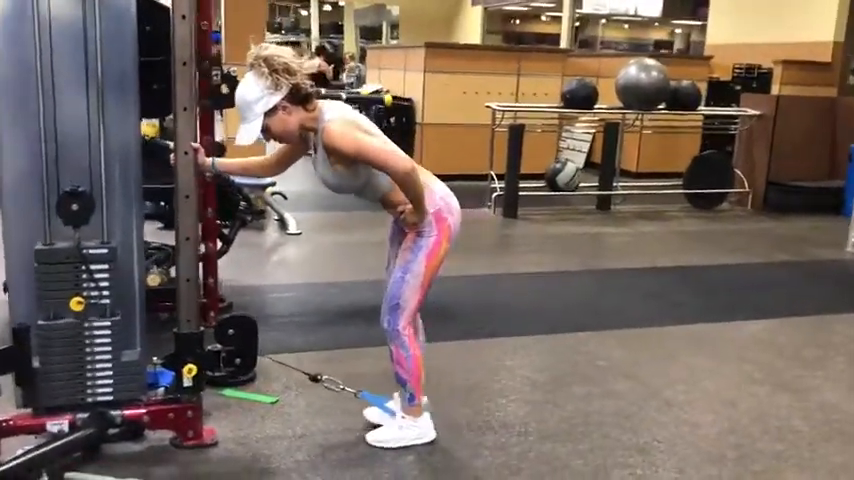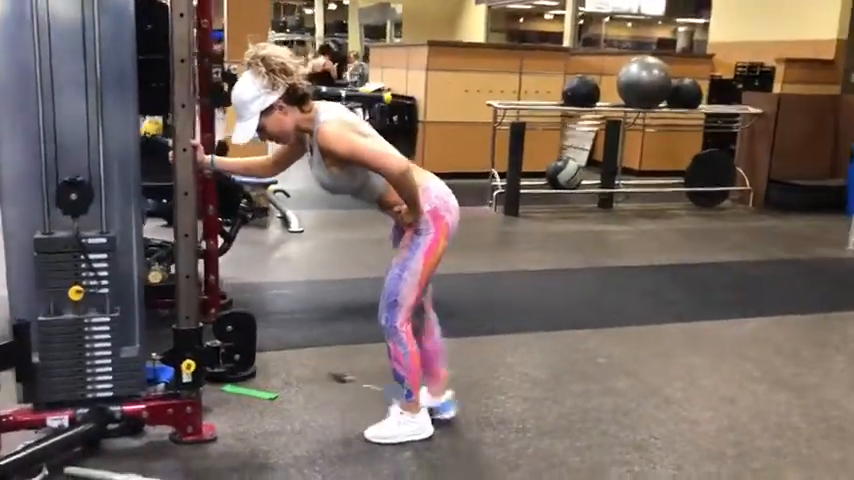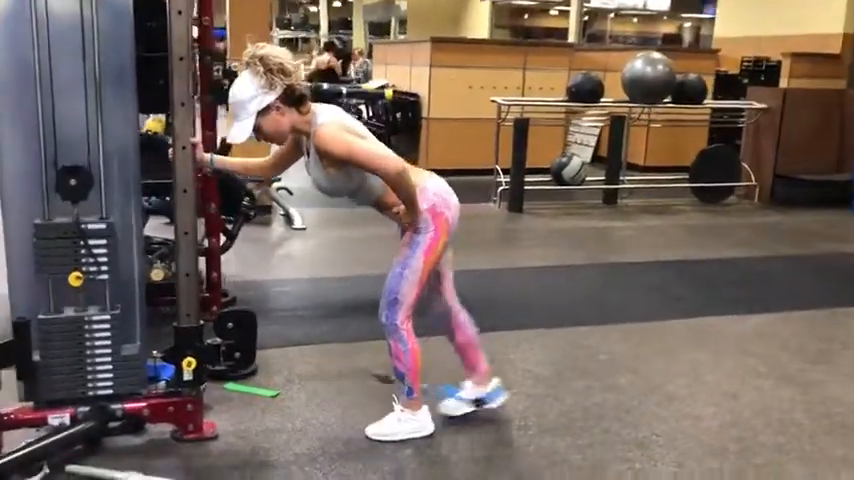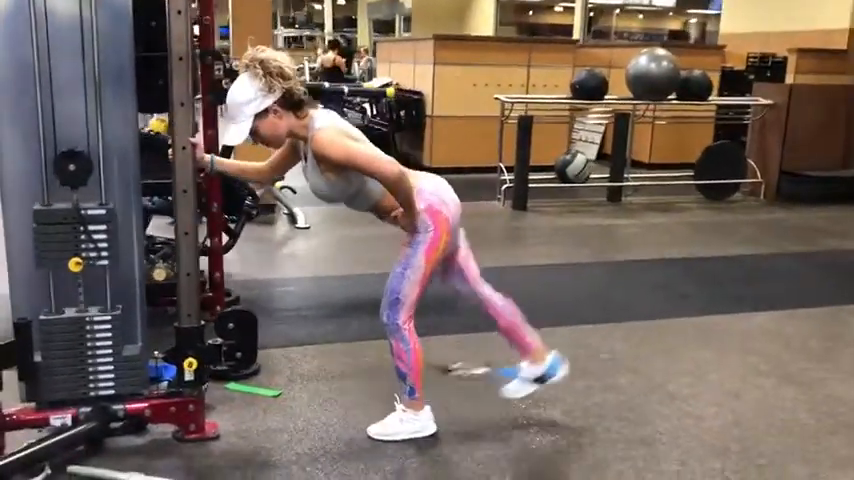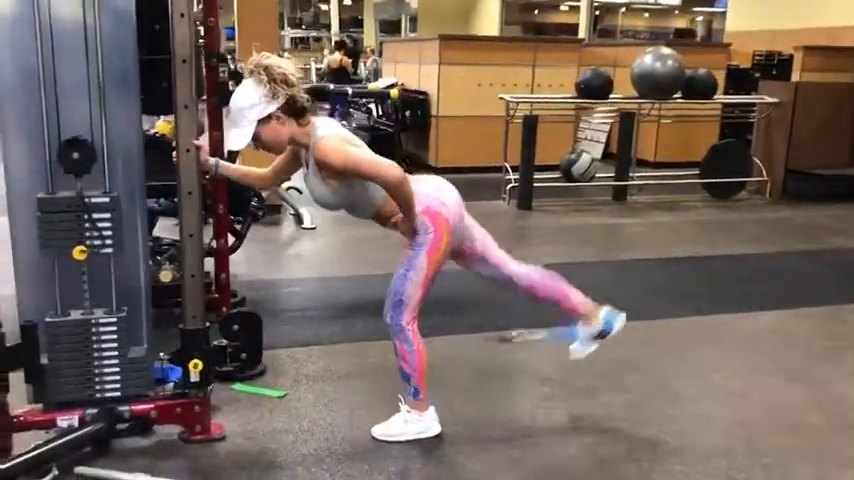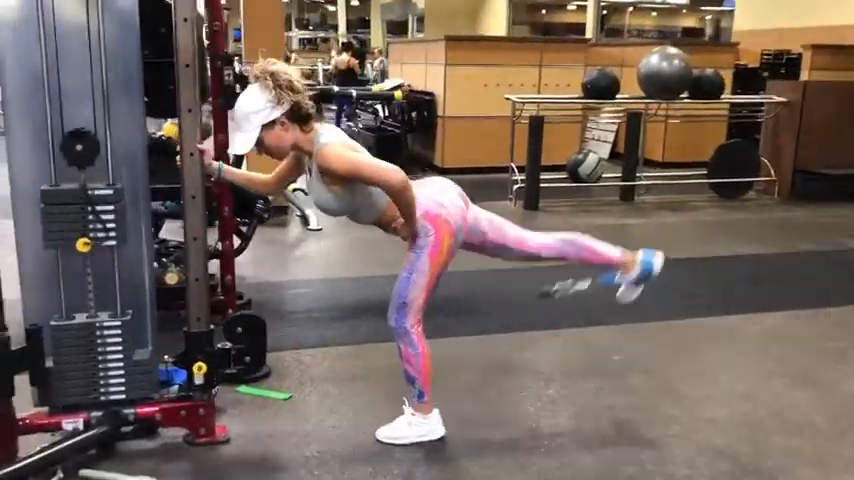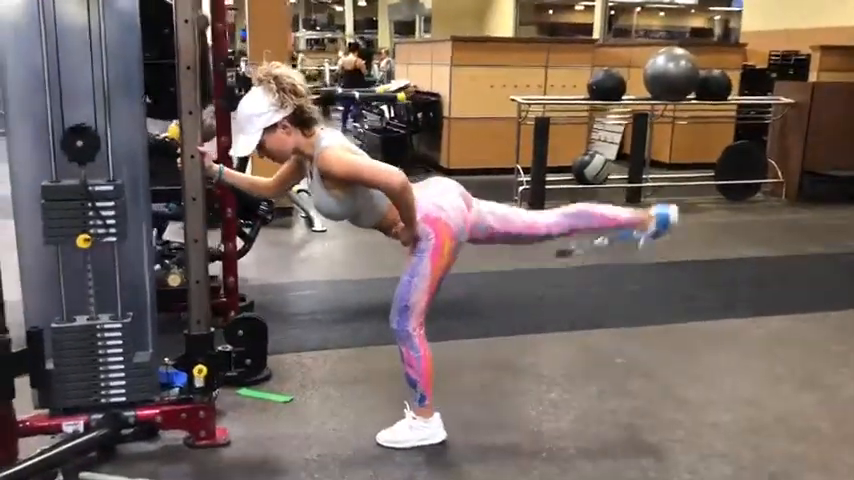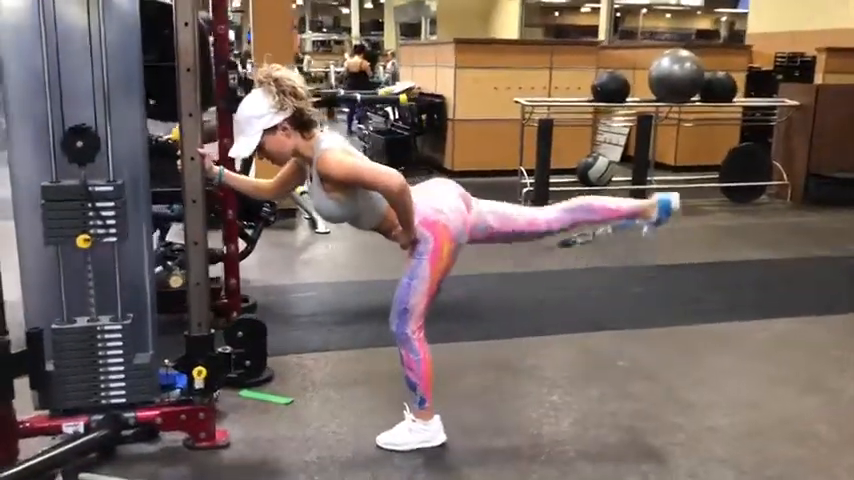
dt=0.1s
person 1, frame 1
left shoulder: (334, 130)
right shoulder: (310, 128)
left elbow: (404, 167)
right elbow: (270, 166)
left wrist: (418, 213)
right wrist: (209, 164)
left hip: (431, 212)
right hip: (414, 211)
left knee: (396, 319)
right knee: (405, 312)
left ankle: (414, 419)
right ankle: (406, 400)
person 1, frame 2
left shoulder: (330, 131)
right shoulder: (307, 128)
left elbow: (399, 167)
right elbow: (270, 166)
left wrist: (414, 212)
right wrist: (208, 162)
left hip: (429, 211)
right hip: (414, 209)
left knee: (394, 316)
right knee: (413, 307)
left ankle: (413, 415)
right ankle: (436, 393)
person 1, frame 3
left shoulder: (323, 131)
right shoulder: (304, 128)
left elbow: (396, 168)
right elbow: (269, 168)
left wrist: (413, 213)
right wrist: (208, 161)
left hip: (429, 206)
right hip: (423, 205)
left knee: (393, 315)
right knee: (442, 299)
left ankle: (413, 414)
right ankle: (482, 382)
person 1, frame 4
left shoulder: (321, 137)
right shoulder: (300, 135)
left elbow: (393, 172)
right elbow: (266, 172)
left wrist: (410, 215)
right wrist: (208, 161)
left hip: (429, 210)
right hip: (424, 206)
left knee: (396, 316)
right knee: (474, 289)
left ankle: (414, 413)
right ankle: (539, 358)
person 1, frame 5
left shoulder: (324, 146)
right shoulder: (301, 141)
left elbow: (392, 174)
right elbow: (267, 178)
left wrist: (406, 221)
right wrist: (213, 165)
left hip: (430, 214)
right hip: (431, 201)
left knee: (400, 319)
right knee: (510, 271)
left ankle: (419, 415)
right ankle: (593, 317)
person 1, frame 6
left shoulder: (327, 151)
right shoulder: (305, 149)
left elbow: (396, 180)
right elbow: (271, 184)
left wrist: (409, 224)
right wrist: (217, 169)
left hip: (437, 217)
right hip: (440, 202)
left knee: (404, 322)
right knee: (537, 245)
left ankle: (424, 417)
right ankle: (632, 263)
person 1, frame 7
left shoulder: (328, 156)
right shoulder: (307, 153)
left elbow: (396, 181)
right elbow: (272, 189)
left wrist: (409, 229)
right wrist: (220, 172)
left hip: (436, 221)
right hip: (443, 202)
left knee: (406, 325)
right knee: (550, 223)
left ankle: (424, 421)
right ankle: (645, 218)
person 1, frame 8
left shoulder: (327, 158)
right shoulder: (306, 154)
left elbow: (394, 183)
right elbow: (272, 191)
left wrist: (407, 232)
right wrist: (219, 174)
left hip: (435, 224)
right hip: (444, 201)
left knee: (406, 328)
right knee: (551, 218)
left ankle: (424, 423)
right ankle: (647, 208)
